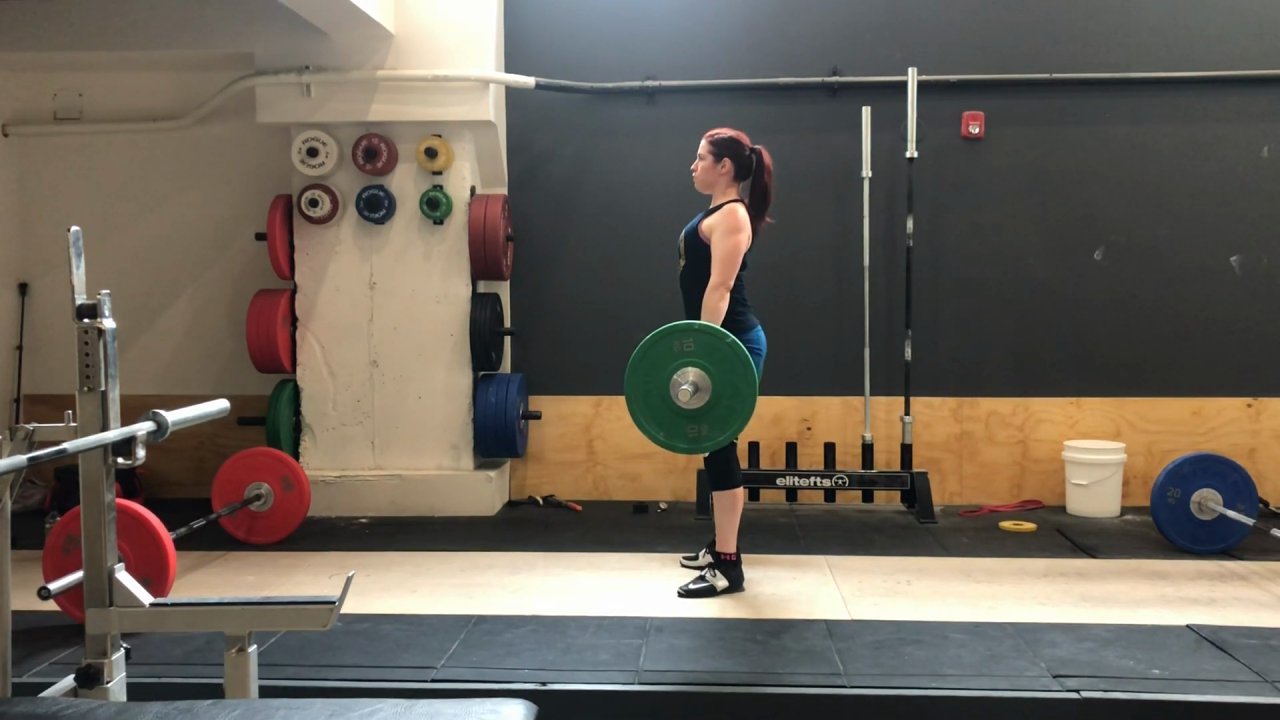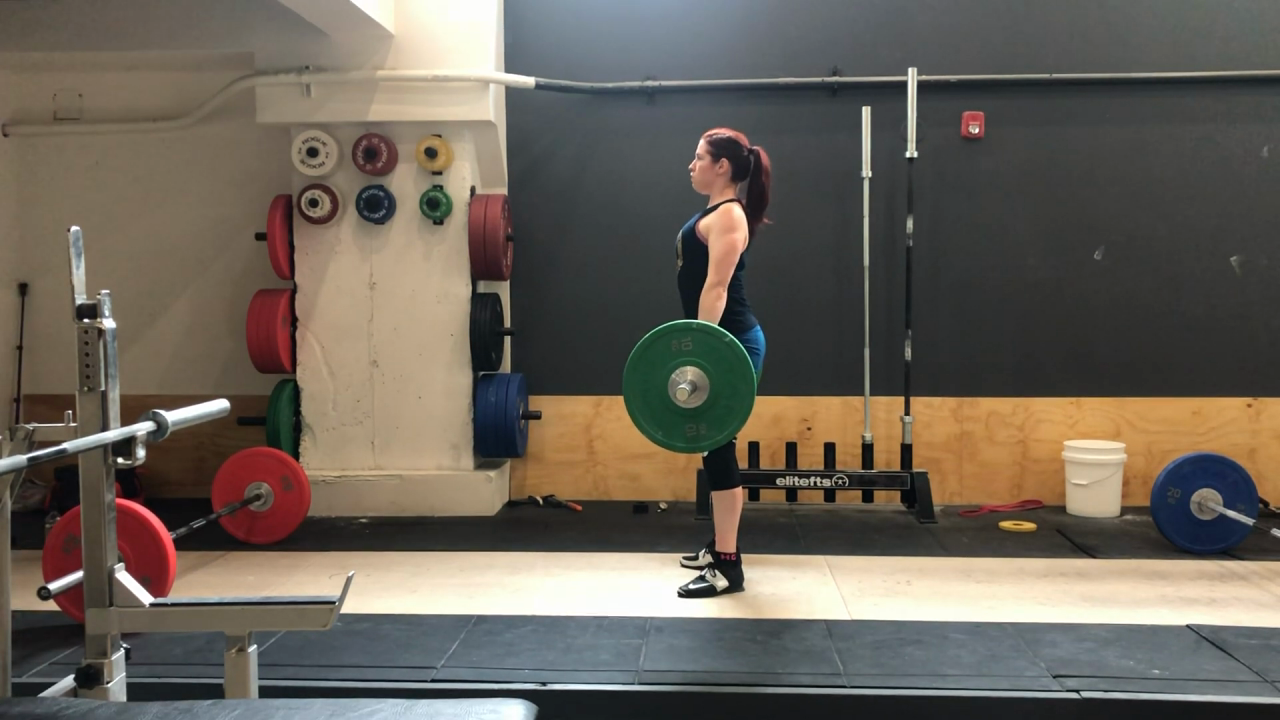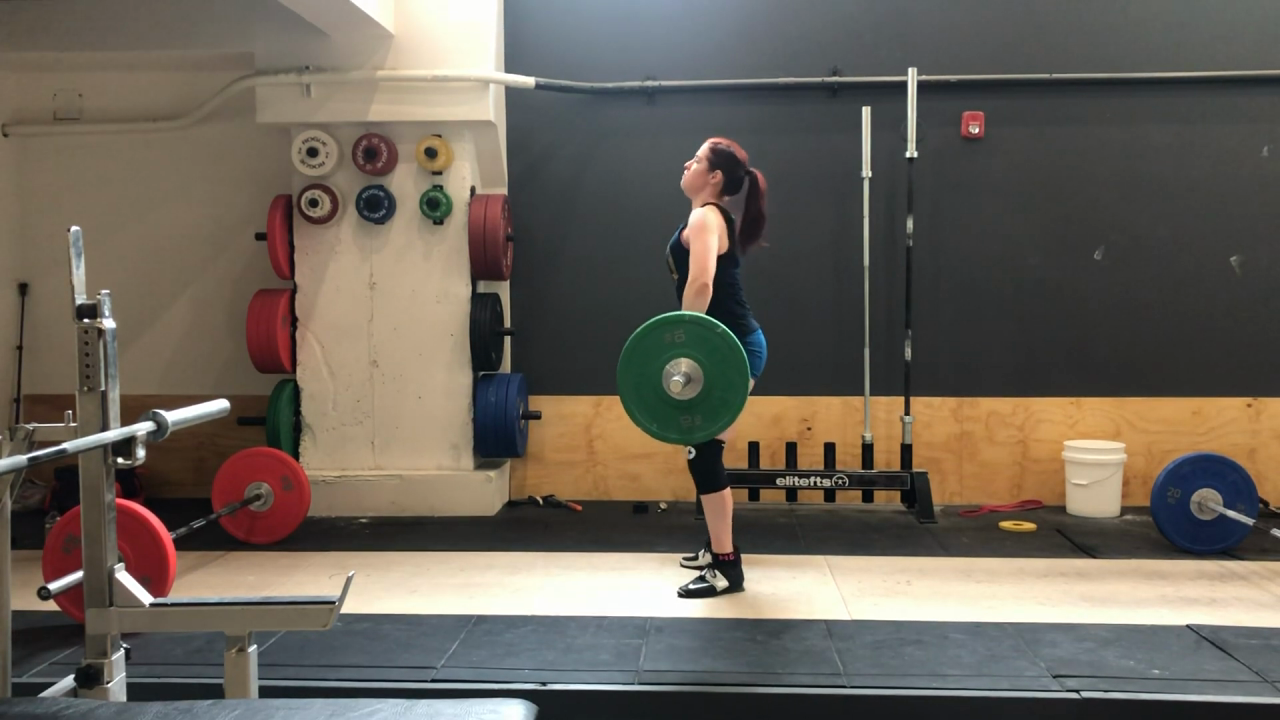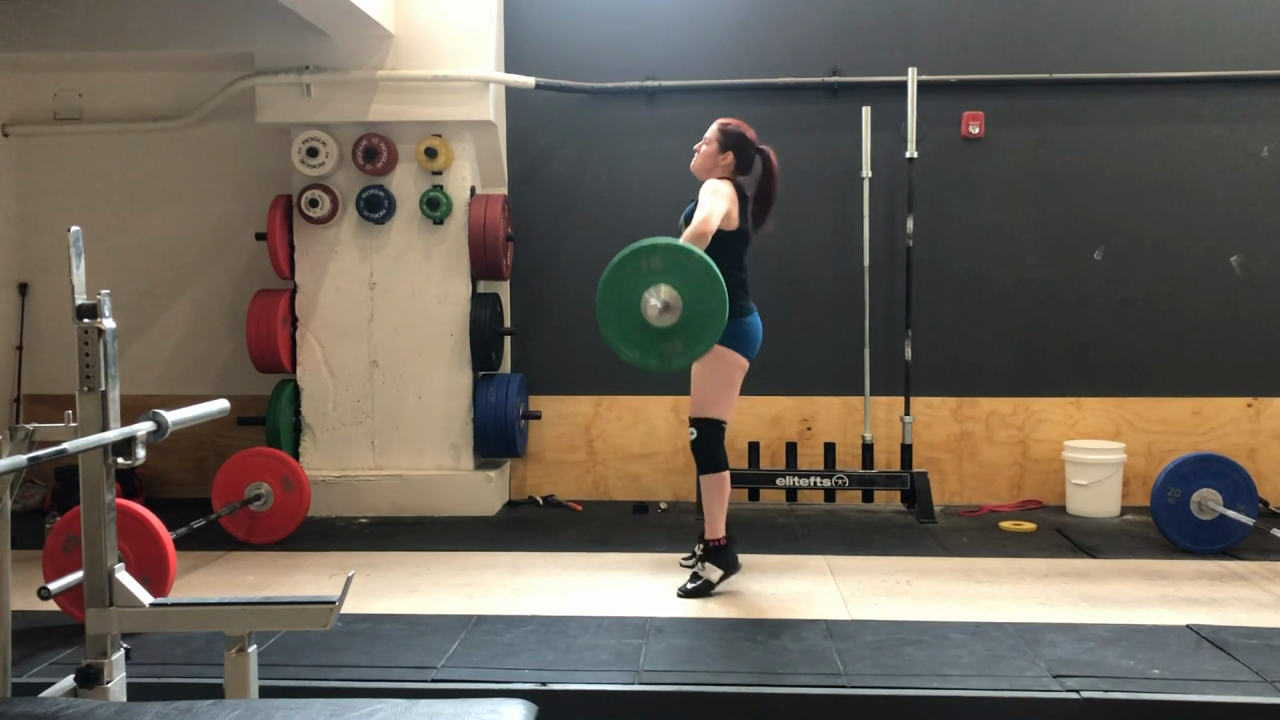
dt=0.3s
person 1, frame 1
left shoulder: (731, 215)
right shoulder: (718, 212)
left elbow: (721, 288)
left knee: (720, 449)
right knee: (714, 448)
left ankle: (727, 566)
right ankle: (720, 547)
person 1, frame 2
left shoulder: (728, 215)
right shoulder: (717, 212)
left elbow: (717, 288)
left hip: (729, 343)
left knee: (718, 450)
right knee: (713, 448)
left ankle: (727, 566)
right ankle: (720, 547)
person 1, frame 3
left shoulder: (705, 217)
right shoulder: (709, 217)
left elbow: (700, 283)
left knee: (702, 451)
right knee: (702, 450)
left ankle: (726, 566)
right ankle: (719, 546)
person 1, frame 4
left shoulder: (719, 189)
right shoulder: (723, 194)
left elbow: (703, 228)
left hip: (729, 326)
right hip: (727, 324)
left knee: (705, 433)
right knee: (704, 432)
left ankle: (719, 551)
right ankle: (714, 540)
